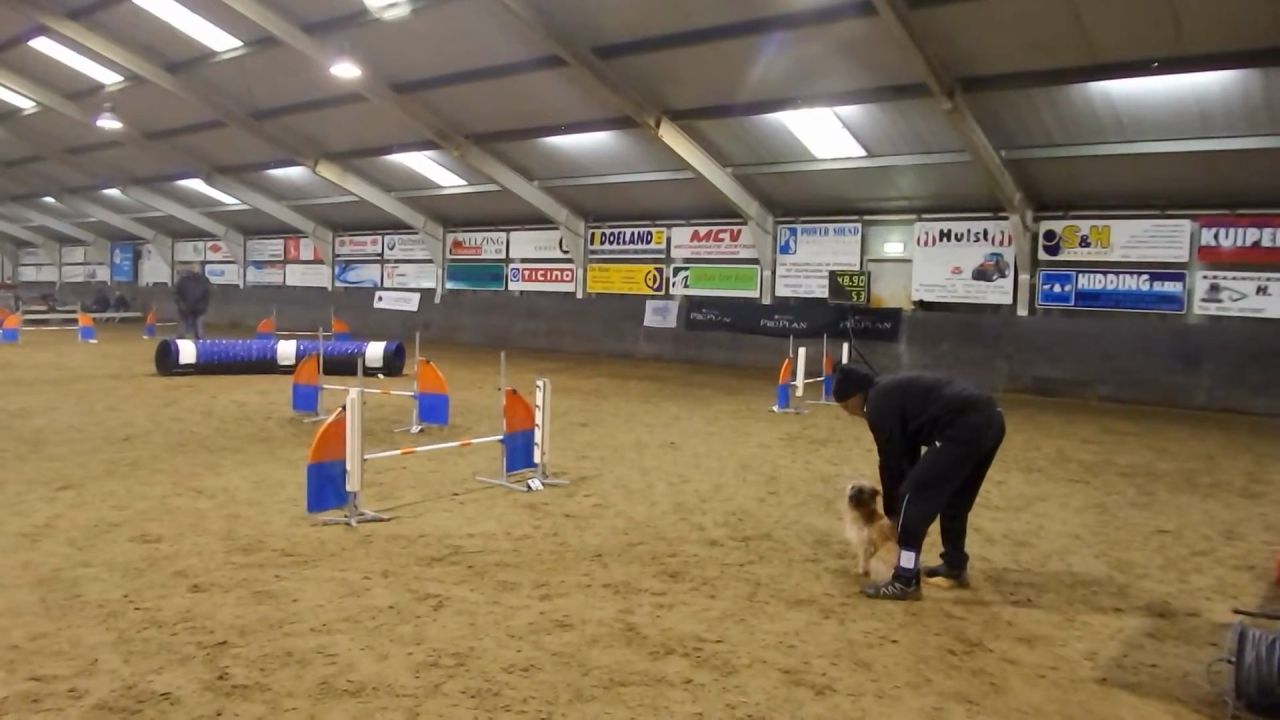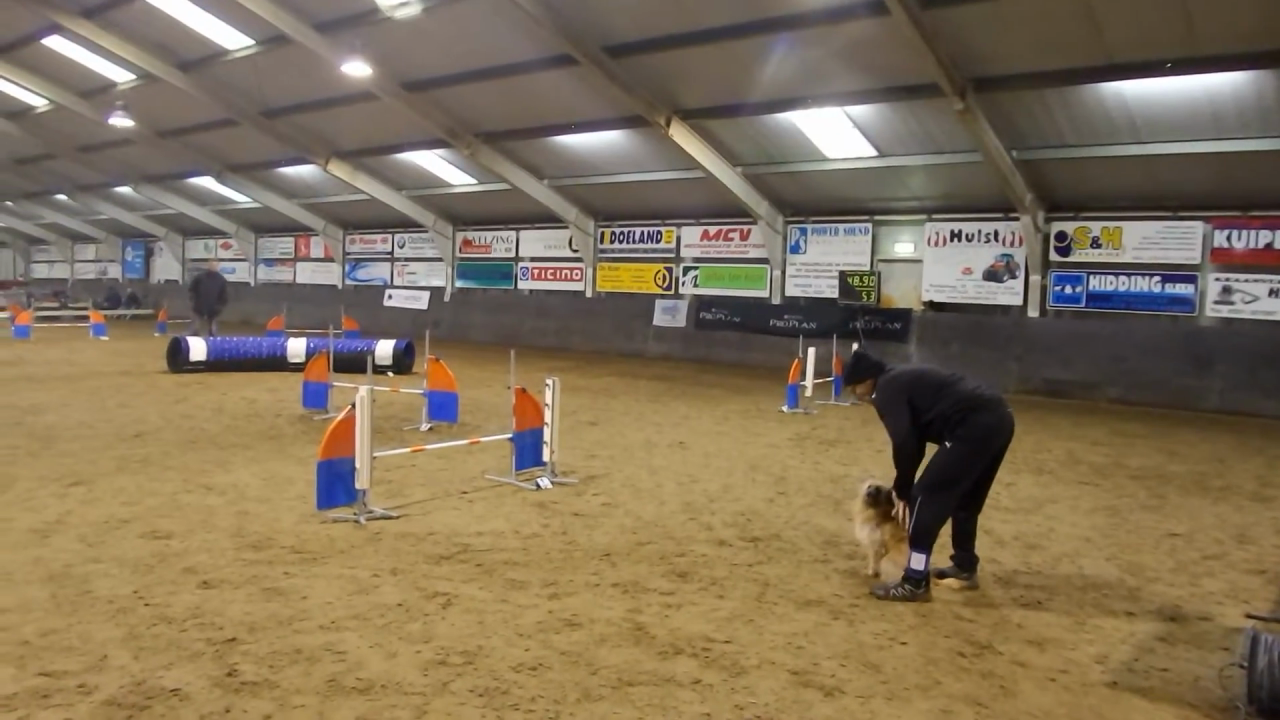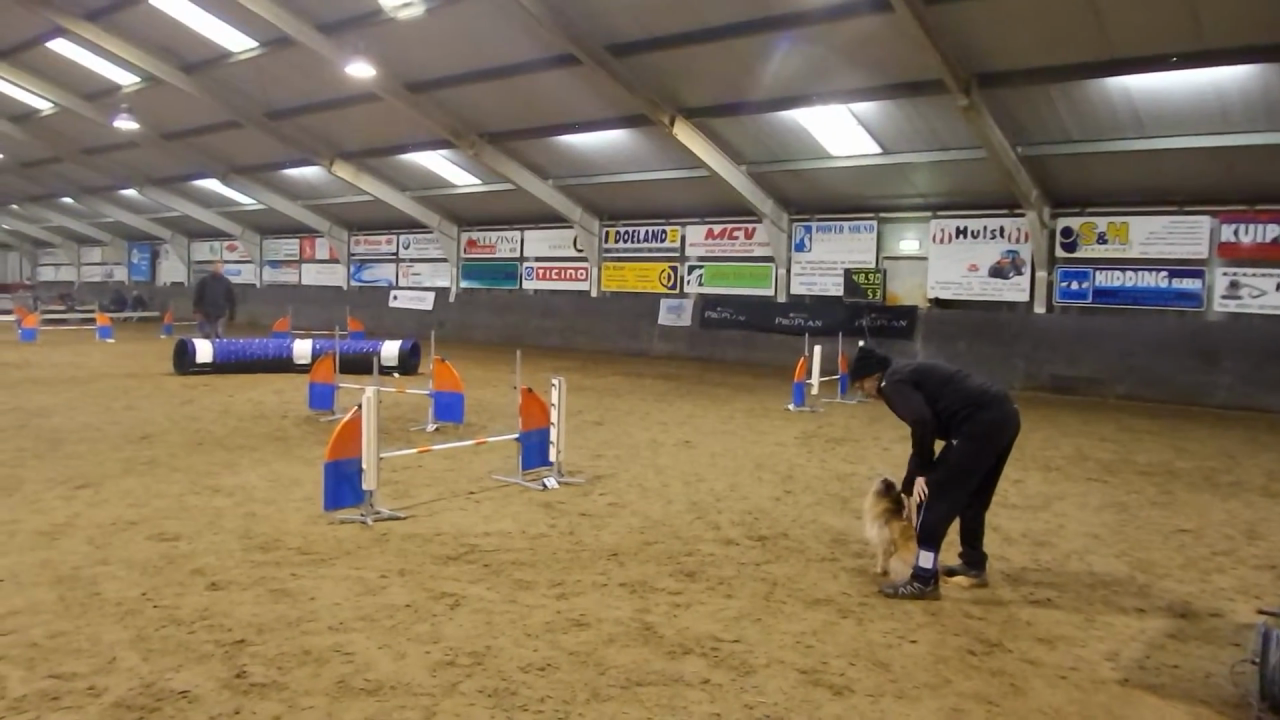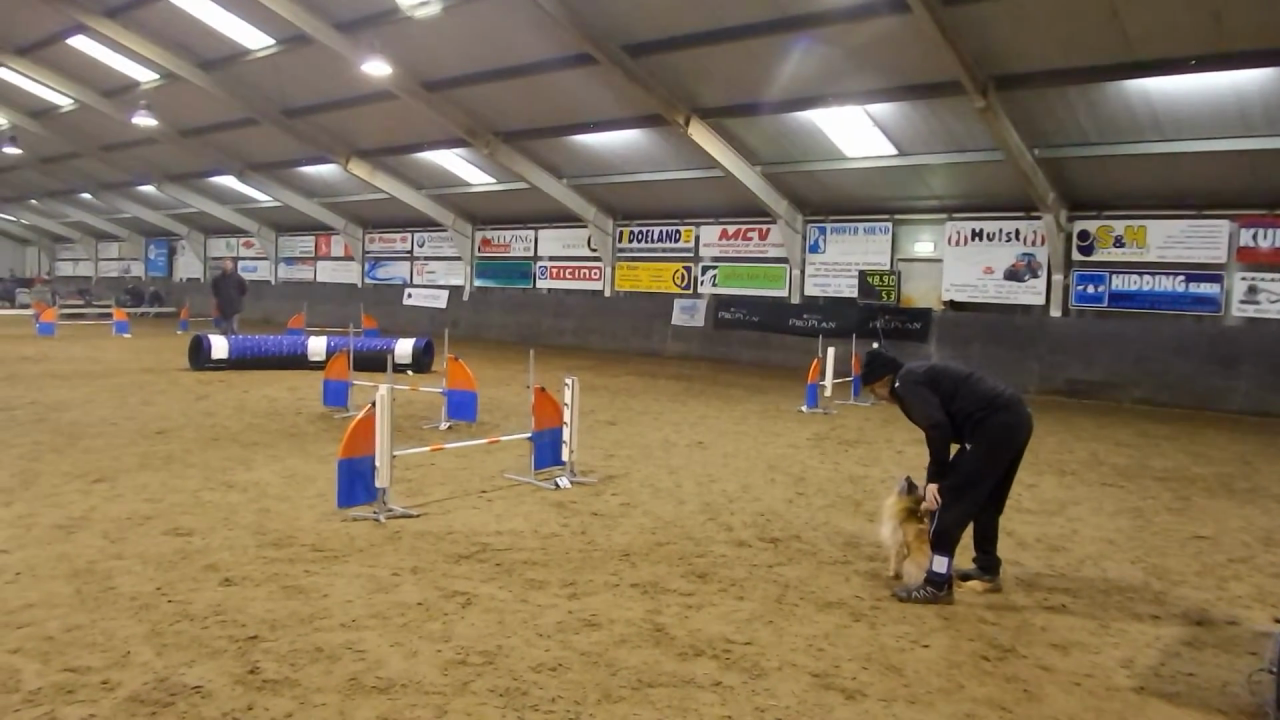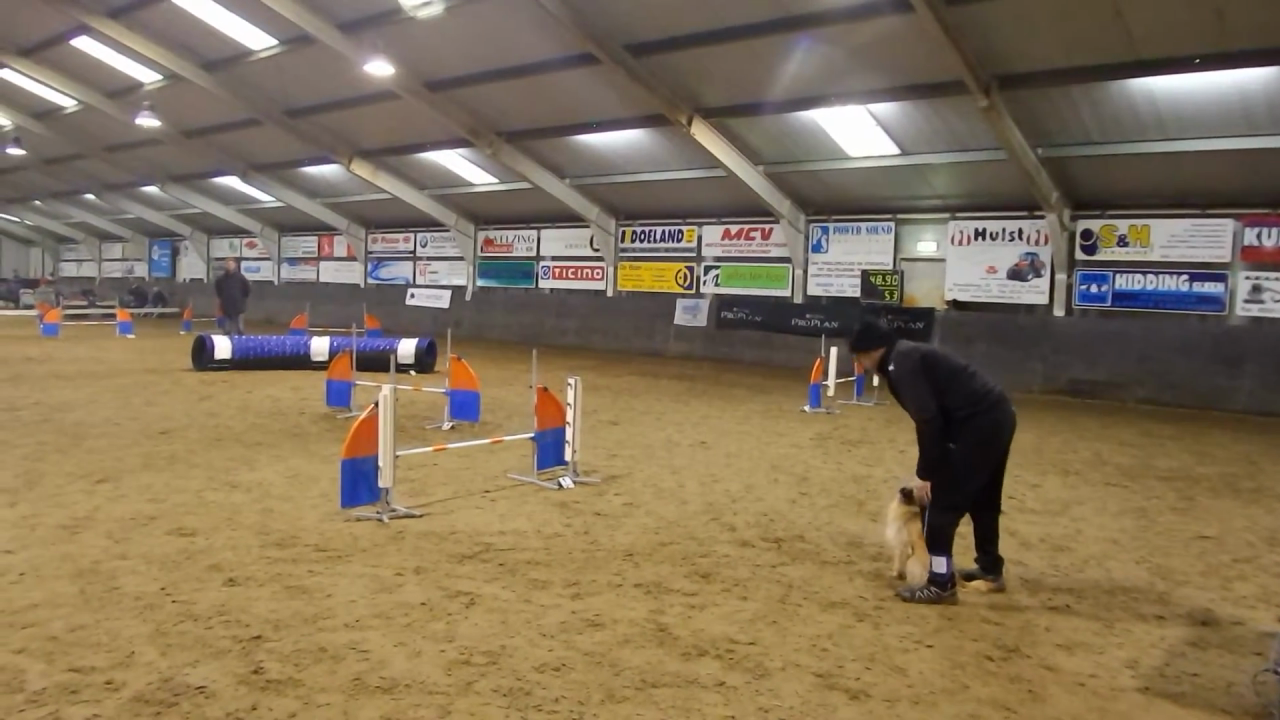
dt=0.3s
person 1, frame 1
left shoulder: (879, 403)
right shoulder: (893, 390)
left elbow: (891, 459)
right elbow: (908, 452)
left wrist: (892, 510)
right wrist: (898, 507)
left hip: (965, 427)
right hip: (990, 419)
left knee: (914, 498)
right knee: (955, 499)
left ankle: (905, 581)
right ankle: (955, 566)
person 1, frame 2
left shoulder: (886, 390)
right shoulder: (902, 380)
left elbow: (904, 445)
right elbow: (915, 442)
left wrist: (903, 494)
right wrist: (903, 491)
left hip: (975, 426)
right hip: (999, 419)
left knee: (927, 497)
right knee: (965, 499)
left ankle: (915, 582)
right ankle: (965, 568)
person 1, frame 3
left shoulder: (893, 382)
right shoulder: (908, 375)
left elbow: (922, 422)
right elbow: (925, 426)
left wrist: (921, 471)
right wrist: (907, 487)
left hip: (981, 423)
right hip: (1005, 415)
left knee: (934, 495)
right knee: (972, 496)
left ankle: (924, 580)
right ankle: (974, 565)
person 1, frame 4
left shoulder: (907, 383)
right shoulder: (920, 376)
left elbow: (937, 428)
right elbow: (943, 426)
left wrist: (935, 478)
right wrist: (938, 476)
left hip: (994, 426)
right hip: (1016, 418)
left knee: (949, 501)
right knee: (987, 500)
left ankle: (937, 584)
right ankle: (987, 569)
person 1, frame 5
left shoulder: (901, 365)
right shoulder: (909, 357)
left elbow: (928, 420)
right elbow: (934, 415)
left wrist: (925, 473)
right wrist: (930, 469)
left hip: (979, 424)
right hip: (998, 415)
left knee: (939, 500)
right knee: (982, 499)
left ankle: (940, 584)
right ankle: (990, 569)
